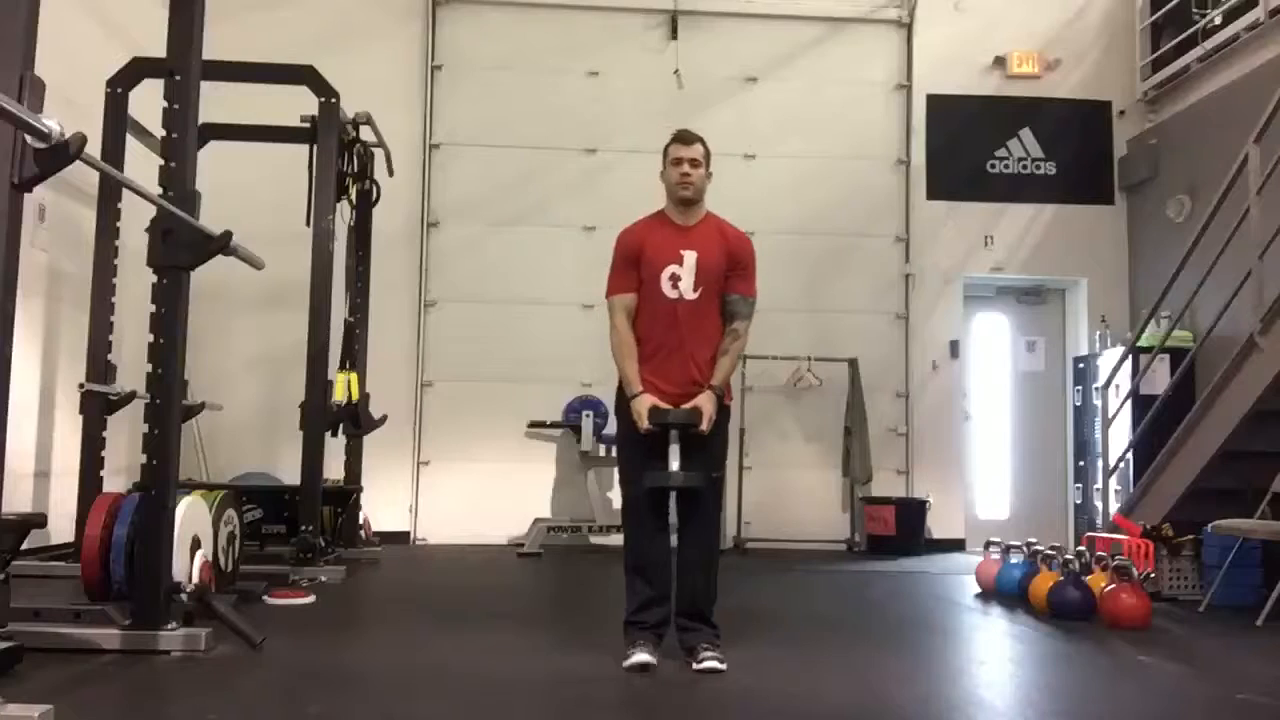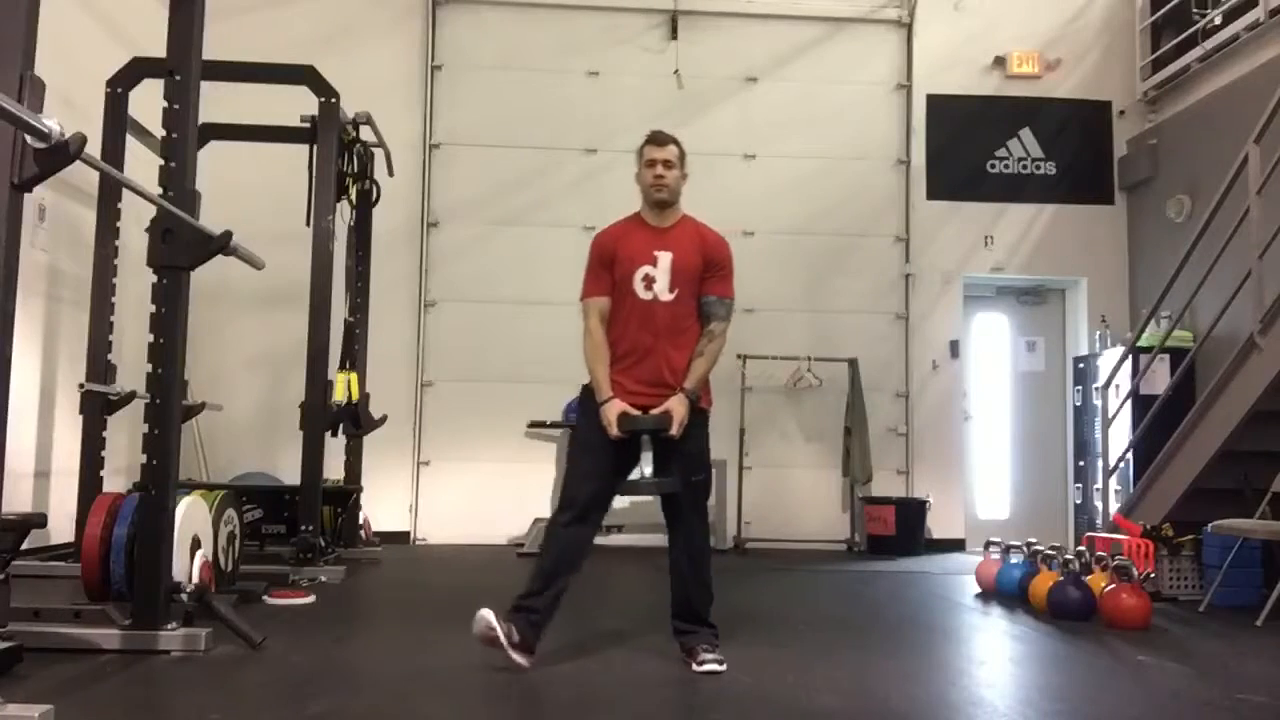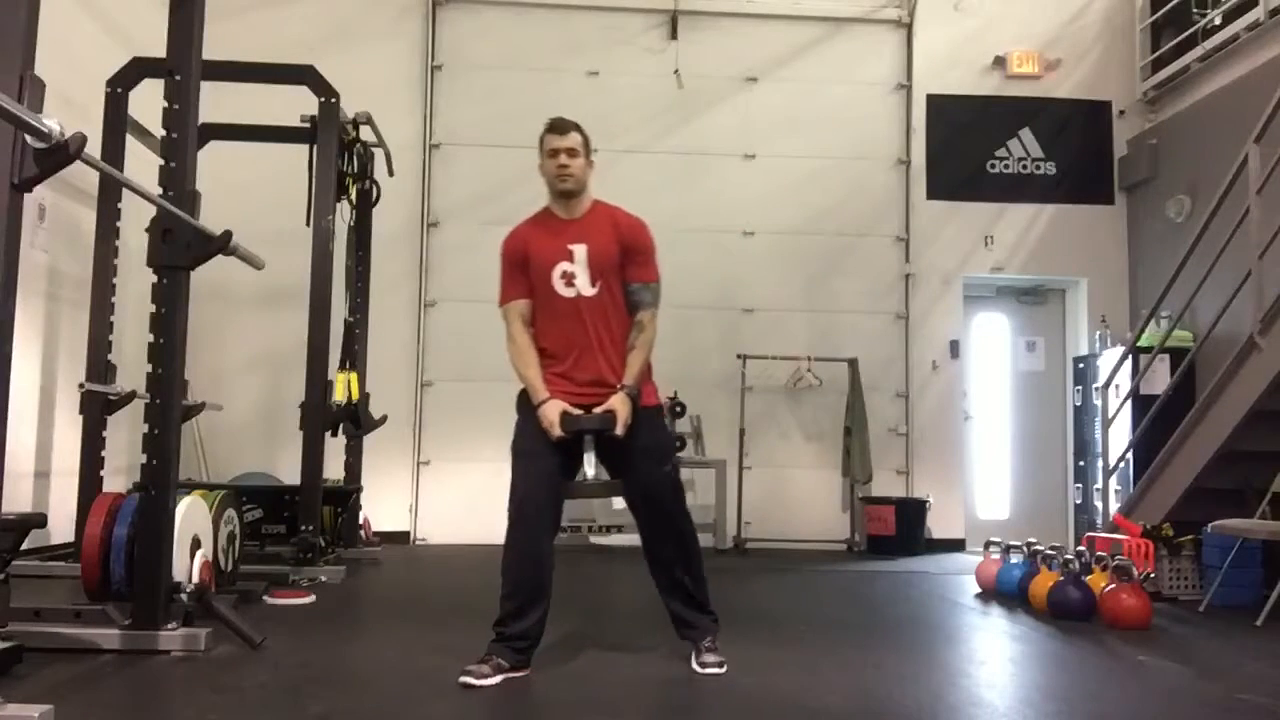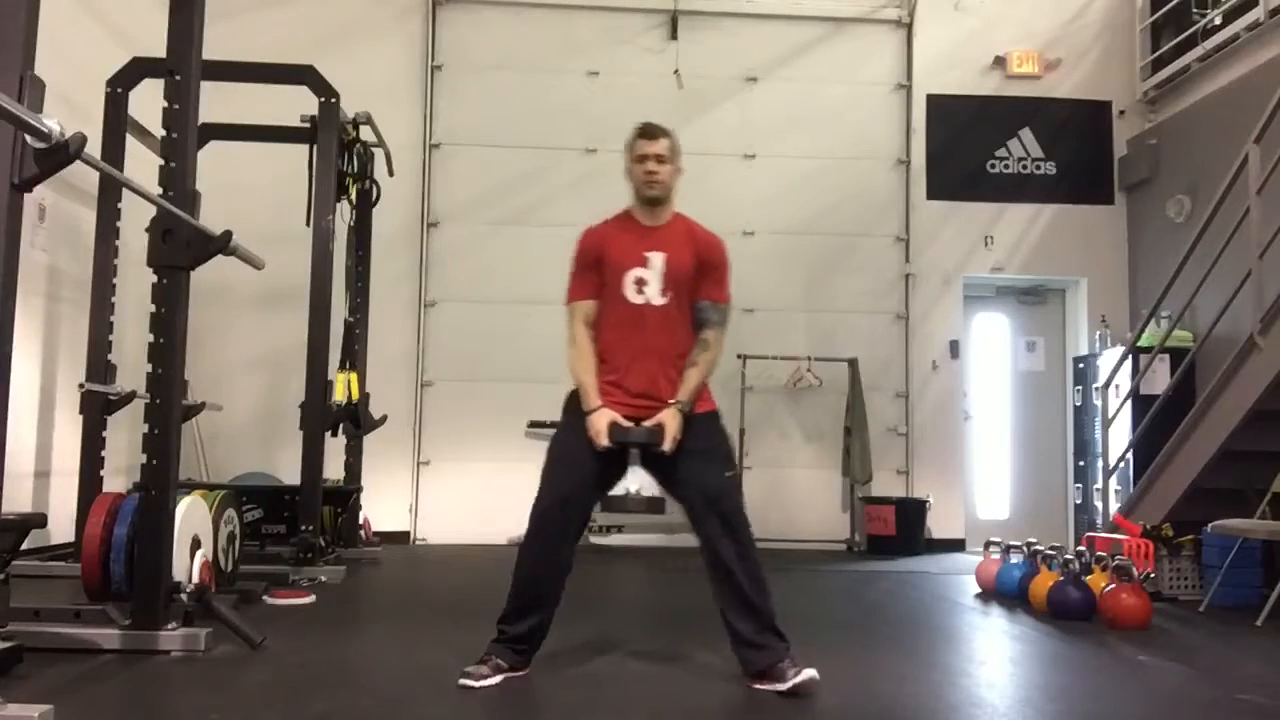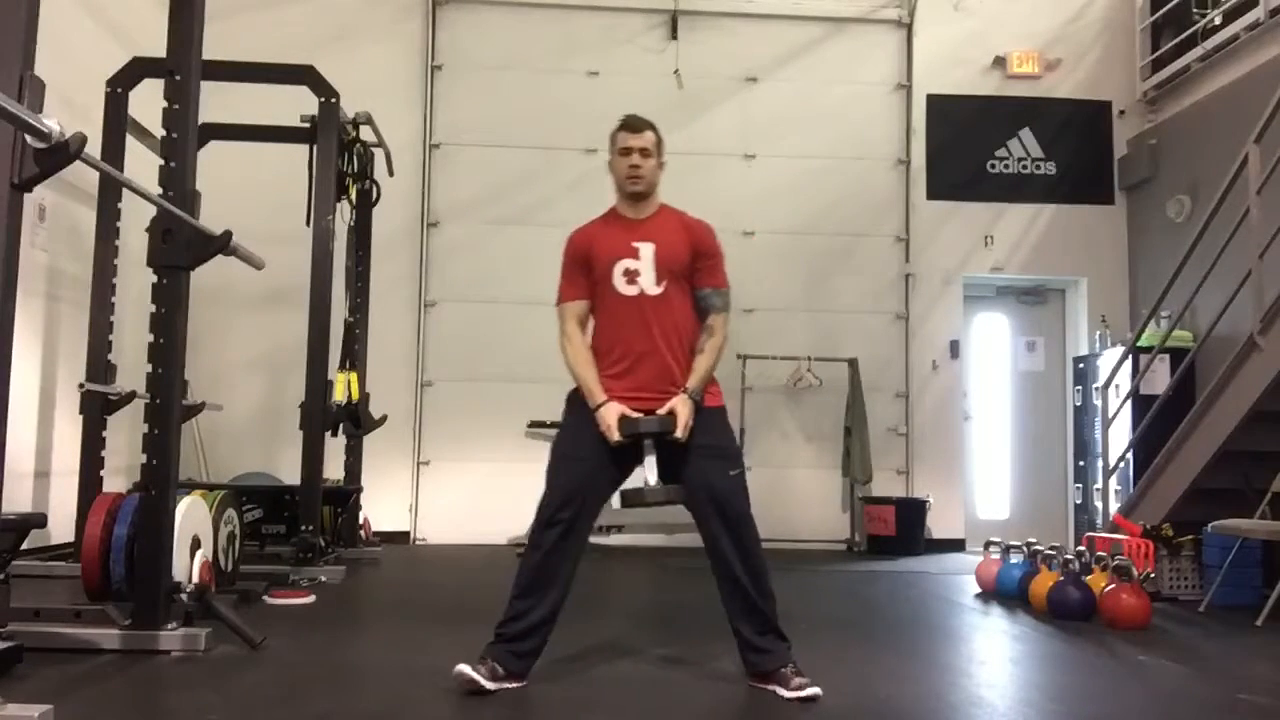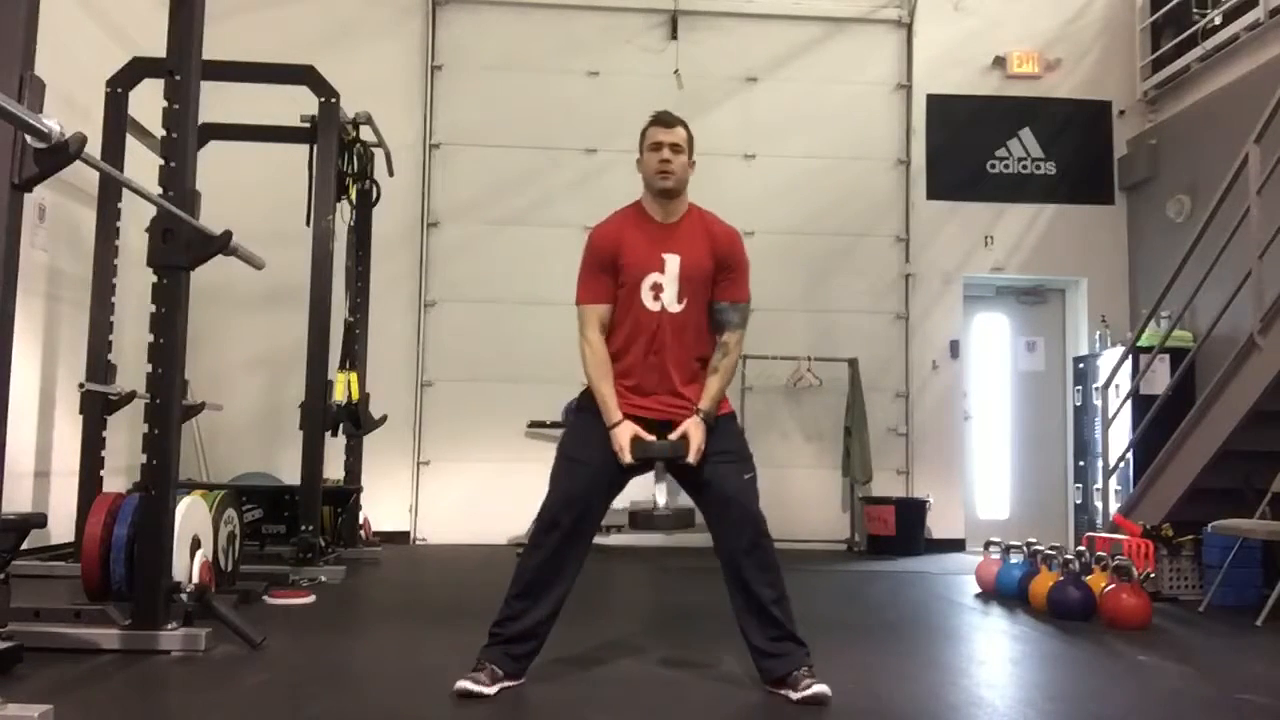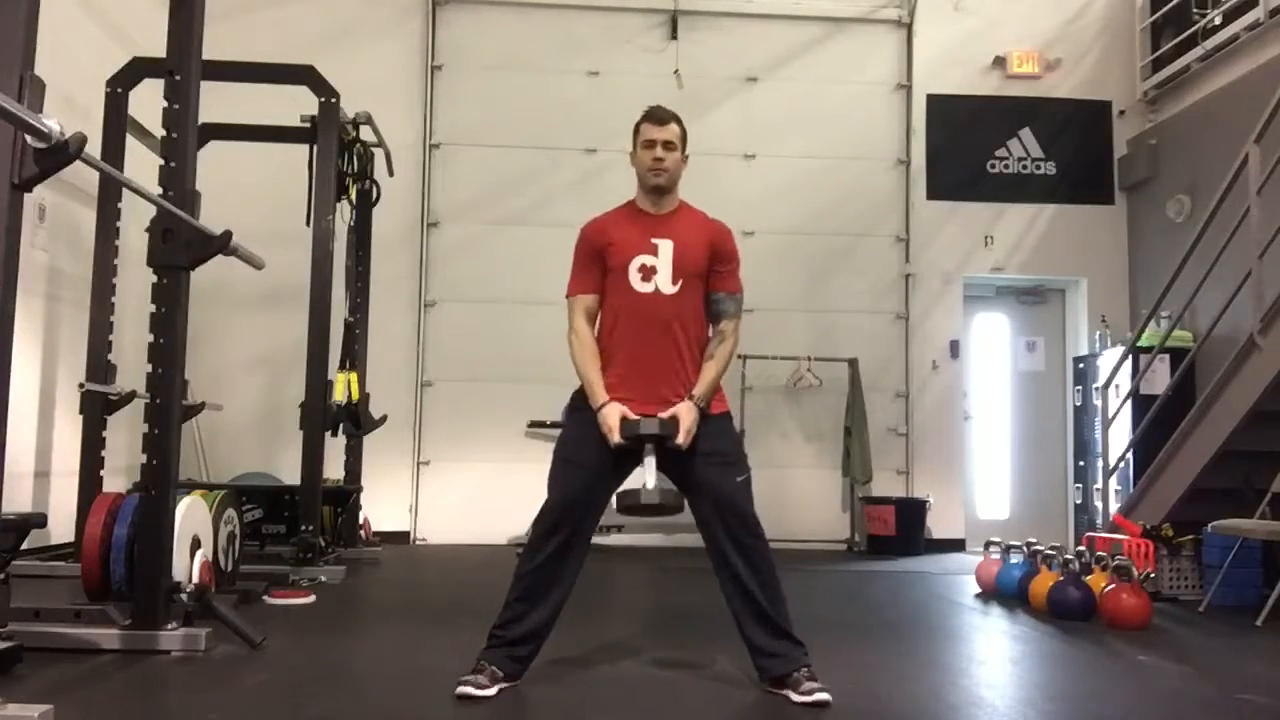
dt=0.5s
person 1, frame 1
left shoulder: (735, 244)
right shoulder: (635, 239)
left elbow: (738, 326)
right elbow: (621, 321)
left wrist: (713, 392)
right wrist: (636, 392)
left hip: (705, 401)
right hip: (643, 398)
left knee: (700, 517)
right knee: (644, 516)
left ankle: (698, 633)
right ankle: (644, 630)
person 1, frame 2
left shoulder: (711, 246)
right shoulder: (610, 241)
left elbow: (716, 329)
right elbow: (595, 323)
left wrist: (686, 395)
right wrist: (606, 397)
left hip: (682, 404)
right hip: (612, 399)
left knee: (688, 522)
right knee: (575, 511)
left ankle: (697, 635)
right ankle: (523, 627)
person 1, frame 3
left shoulder: (628, 230)
right shoulder: (520, 241)
left elbow: (645, 319)
right elbow: (518, 328)
left wrist: (628, 393)
right wrist: (544, 399)
left hip: (628, 398)
right hip: (550, 403)
left knee: (665, 513)
right knee: (530, 522)
left ankle: (700, 635)
right ankle: (511, 649)
person 1, frame 4
left shoulder: (705, 246)
right shoulder: (596, 242)
left elbow: (710, 337)
right elbow: (581, 329)
left wrist: (679, 407)
right wrist: (594, 407)
left hip: (683, 411)
right hip: (600, 410)
left knee: (726, 525)
right knee: (551, 523)
left ankle: (767, 659)
right ankle: (512, 649)
person 1, frame 5
left shoulder: (695, 234)
right shoulder: (585, 241)
left elbow: (716, 323)
right elbow: (571, 329)
left wrist: (690, 395)
right wrist: (600, 402)
left hip: (690, 405)
right hip: (604, 405)
left knee: (732, 525)
right knee: (558, 522)
left ankle: (772, 661)
right ankle: (508, 658)
person 1, frame 6
left shoulder: (722, 240)
right shoulder: (608, 236)
left elbow: (731, 335)
right elbow: (592, 334)
left wrist: (702, 416)
right wrist: (615, 420)
left hip: (700, 413)
right hip: (615, 410)
left knee: (745, 530)
right knee: (559, 525)
left ankle: (786, 664)
right ankle: (503, 659)
person 1, frame 7
left shoulder: (713, 236)
right shoulder: (599, 233)
left elbow: (726, 328)
right elbow: (581, 324)
left wrist: (696, 402)
right wrist: (601, 403)
left hip: (696, 410)
right hip: (607, 408)
left knee: (738, 531)
right knee: (559, 528)
left ankle: (786, 666)
right ankle: (501, 659)
